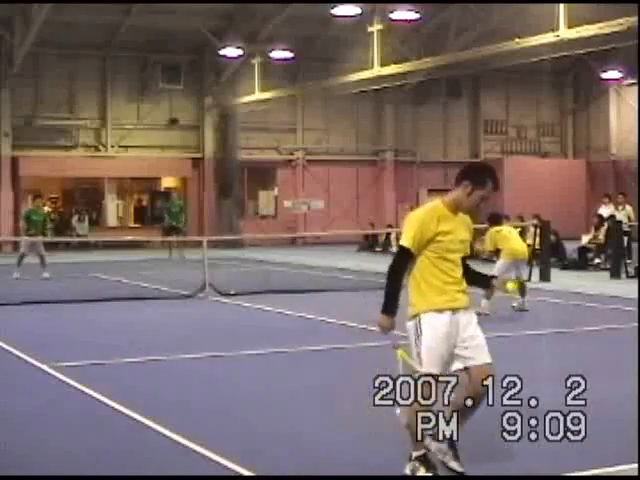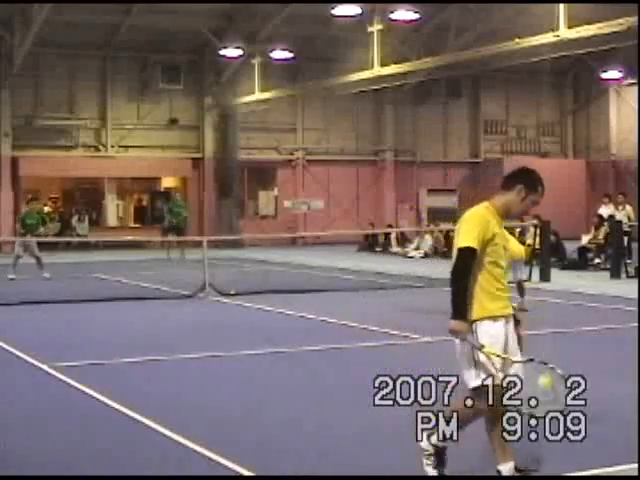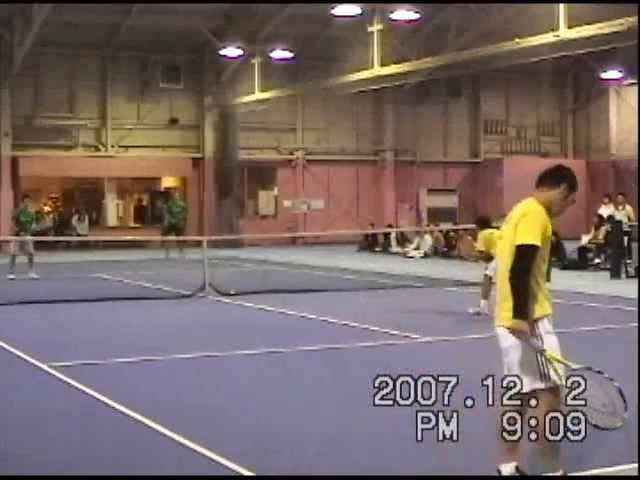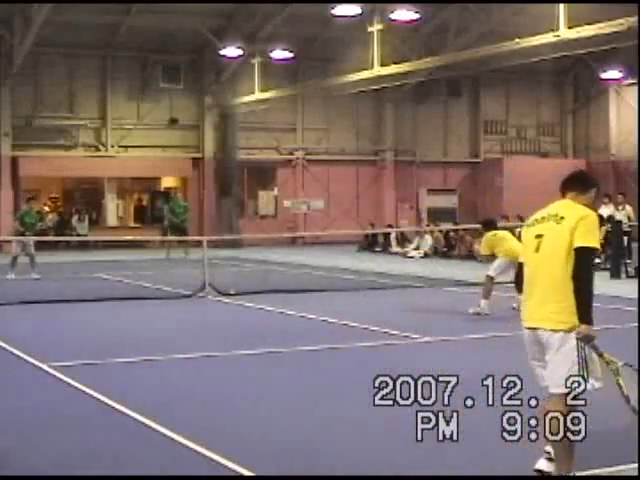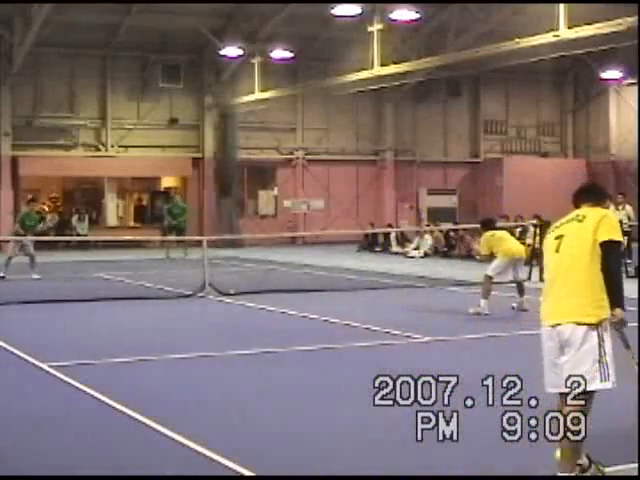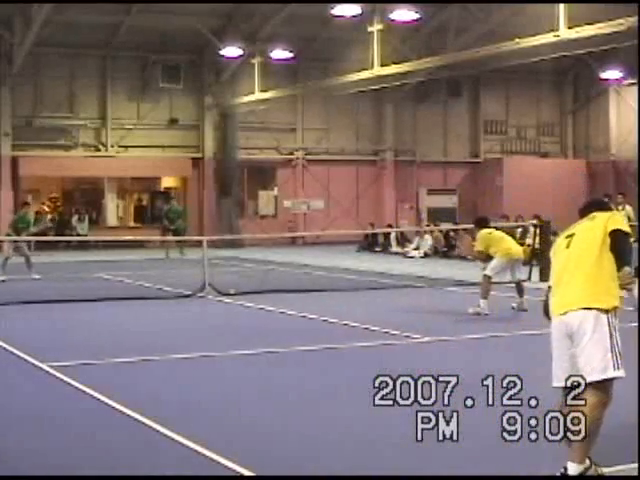
dt=0.3s
person 1, frame 1
left shoulder: (465, 223)
right shoulder: (424, 216)
right elbow: (399, 266)
left wrist: (488, 281)
right wrist: (388, 312)
left hip: (461, 311)
right hip: (430, 313)
left knee: (482, 376)
right knee: (424, 388)
left ankle: (444, 438)
right ankle: (418, 457)
person 1, frame 2
left shoulder: (498, 224)
right shoulder: (478, 218)
right elbow: (461, 269)
left wrist: (510, 314)
right wrist: (458, 317)
left hip: (502, 319)
right hip: (479, 321)
left knee: (500, 395)
right knee: (484, 397)
left ankle: (506, 468)
right ankle: (434, 443)
person 1, frame 3
left shoulder: (520, 214)
right shoulder: (535, 214)
right elbow: (520, 268)
right wrist: (521, 316)
left hip: (511, 319)
right hip: (527, 321)
left knee: (522, 396)
right knee: (550, 395)
left ankle: (508, 467)
right ankle: (554, 473)
person 1, frame 4
left shoulder: (535, 219)
right shoulder: (585, 216)
right elbow: (582, 272)
right wrist: (585, 319)
left hip: (531, 319)
right hip: (564, 320)
left knee: (556, 393)
right knee: (562, 398)
left ankle: (550, 458)
right ankle: (564, 472)
person 1, frame 5
left shoulder: (555, 229)
right shoulder: (604, 217)
right elbow: (610, 261)
right wrist: (617, 304)
left hip: (551, 318)
right hip: (584, 317)
left knee: (568, 397)
right knee: (579, 401)
left ankle: (578, 462)
right ankle: (568, 470)
person 1, frame 6
left shoulder: (564, 237)
right shoulder: (611, 218)
right elbow: (619, 242)
left wrist: (555, 317)
right wrist: (625, 268)
left hip: (560, 312)
right hip: (592, 309)
right knee: (598, 392)
left ankle: (579, 463)
right ankle: (574, 469)
